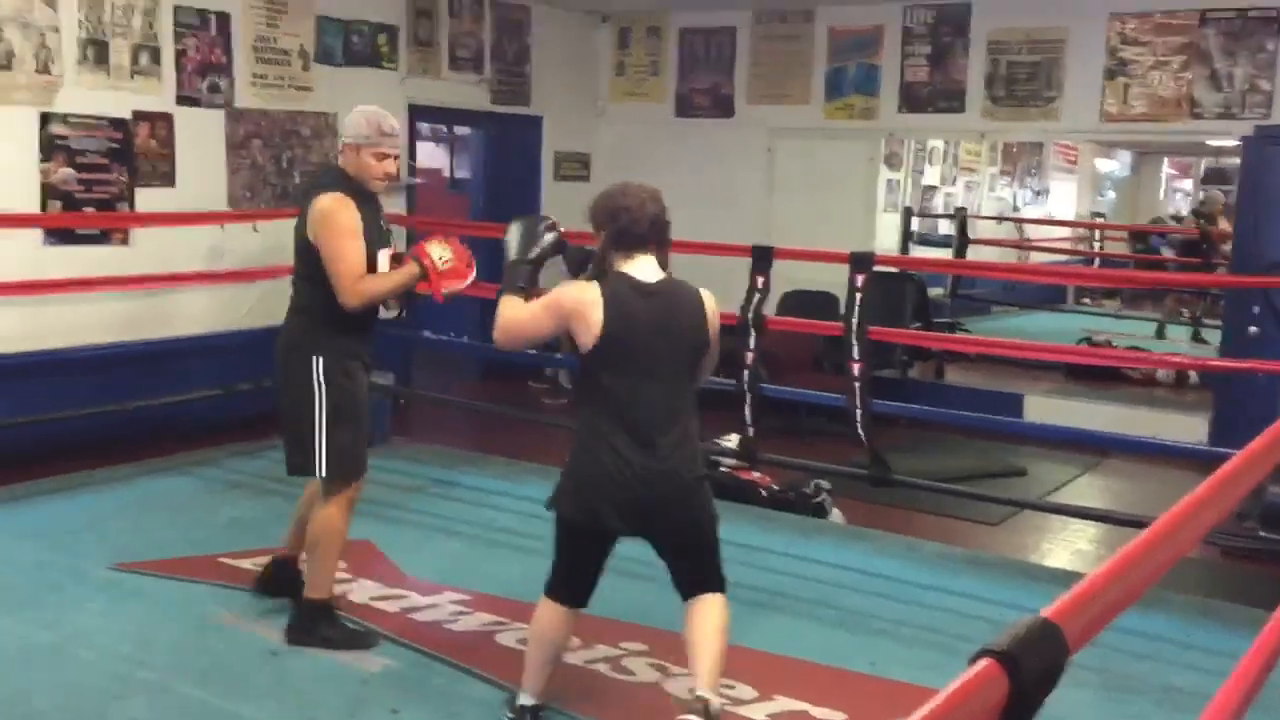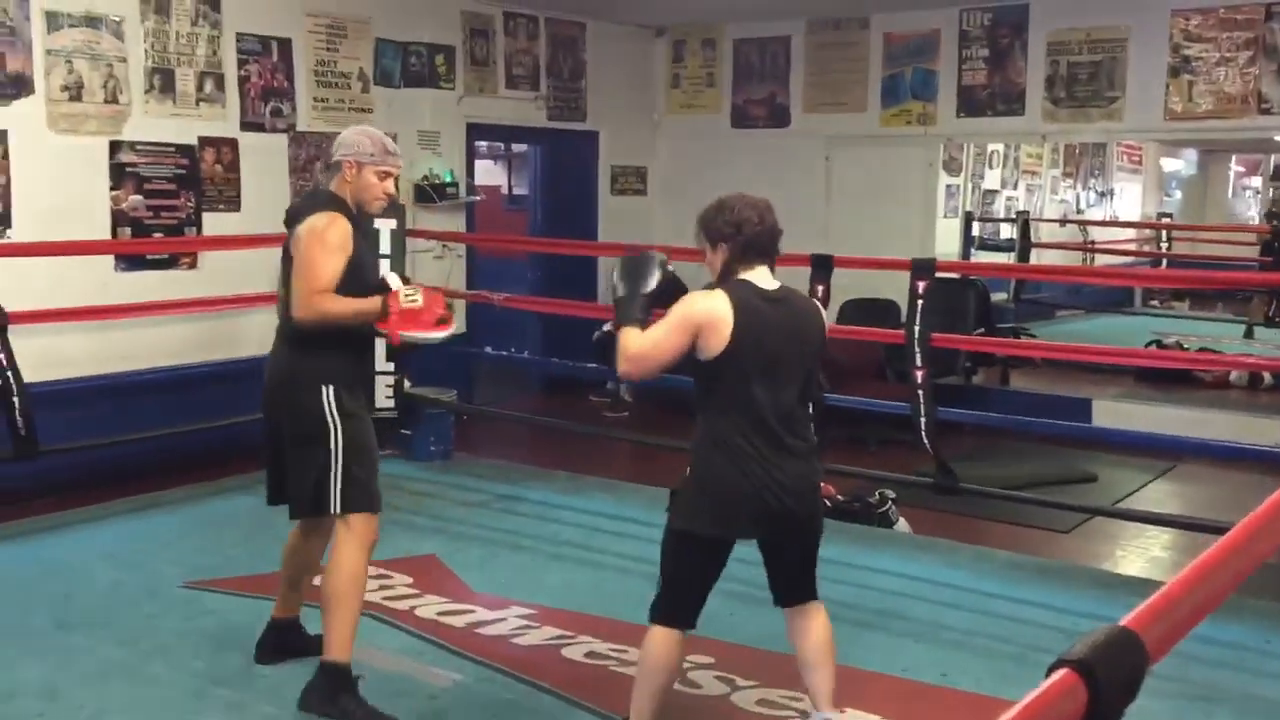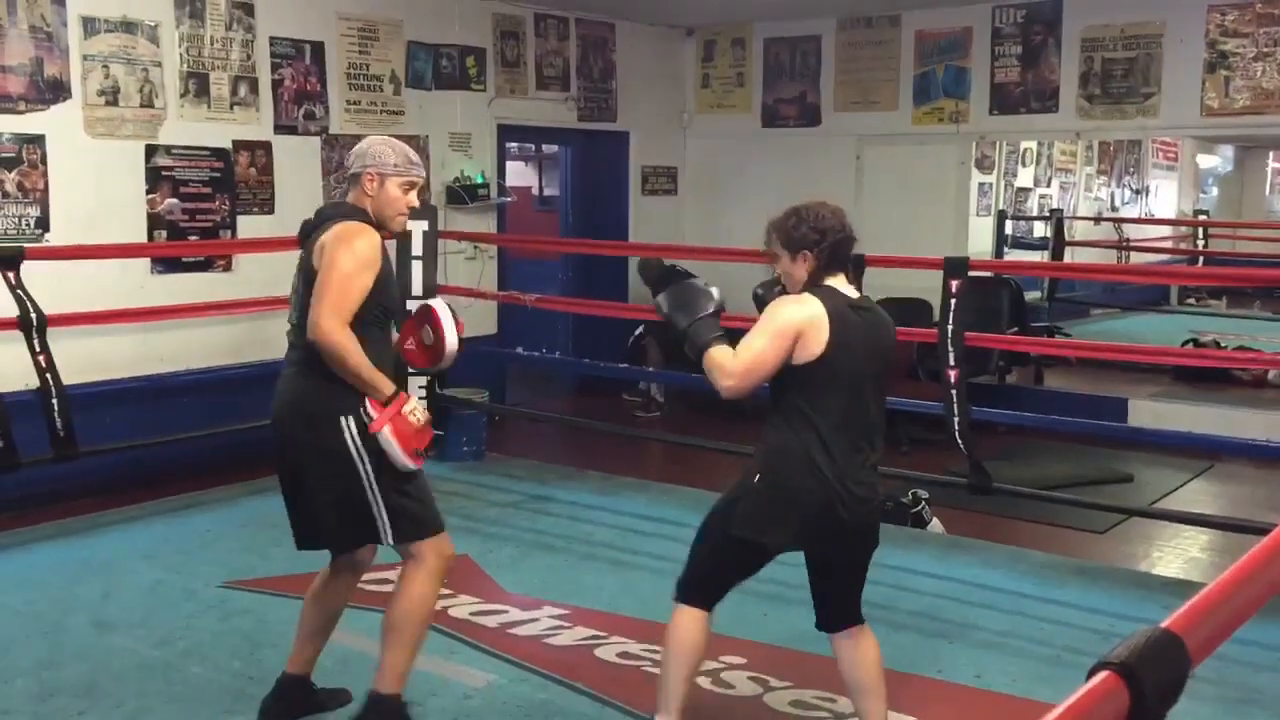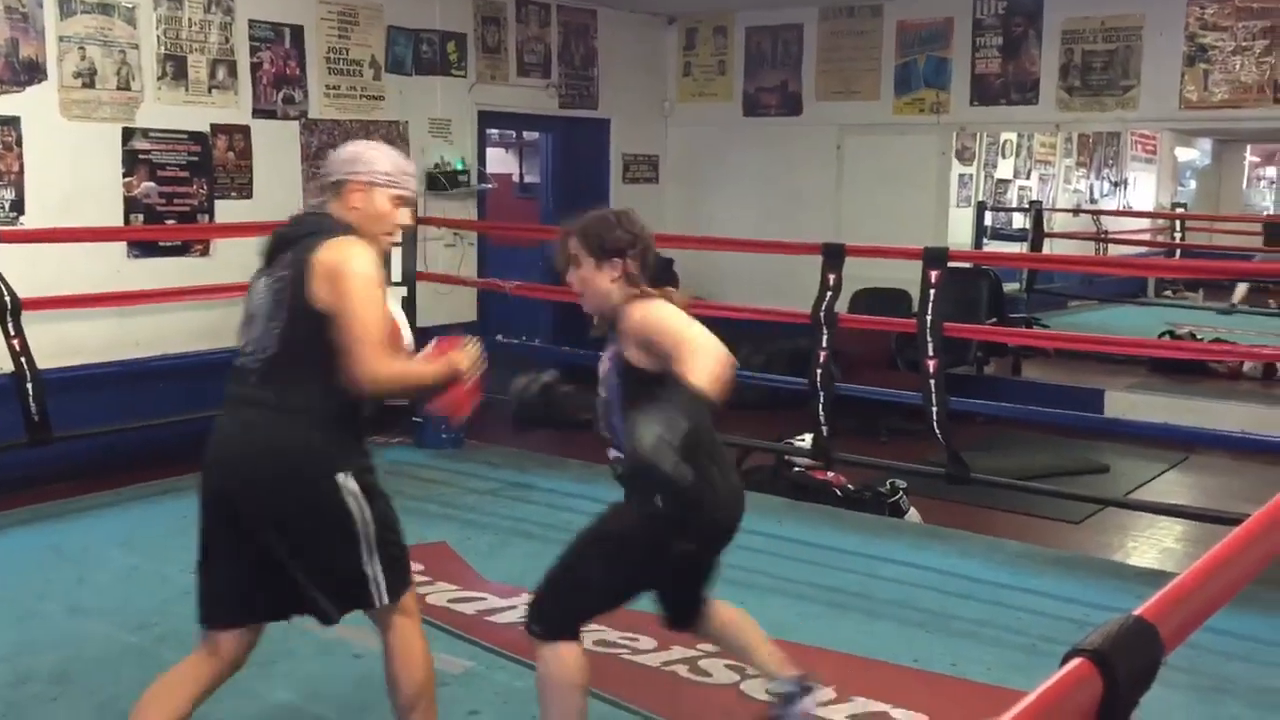
dt=0.7s
person 1, frame 1
left shoulder: (360, 199)
right shoulder: (334, 205)
right elbow: (353, 293)
left wrist: (405, 266)
right wrist: (418, 267)
left hip: (338, 353)
right hip: (322, 355)
left knee: (338, 474)
right knee: (342, 484)
left ankle: (286, 568)
right ankle: (313, 614)
person 1, frame 2
left shoulder: (341, 223)
right shoulder: (329, 223)
right elbow: (308, 307)
left wrist: (388, 307)
right wrist: (384, 304)
left hip: (304, 384)
right hip: (322, 387)
left knee: (317, 515)
right knee: (356, 524)
left ankle: (282, 630)
person 1, frame 3
left shoulder: (333, 234)
right shoulder: (357, 237)
right elbow: (328, 330)
left wrist: (401, 347)
right wrist: (387, 393)
left hip: (306, 411)
right hip: (333, 415)
left knee: (351, 556)
right knee: (429, 552)
person 1, frame 4
left shoulder: (288, 251)
right shoulder: (349, 256)
right elbow: (372, 374)
right wrist: (449, 367)
left hip: (236, 454)
right hip: (306, 460)
left knee: (222, 649)
right knee: (398, 610)
person 2, frame 1
left shoulder: (580, 299)
right shoulder: (702, 306)
left elbow: (505, 333)
left wrist: (520, 264)
left hip: (599, 477)
right hip: (677, 479)
left knee: (564, 593)
right knee: (704, 590)
person 2, frame 2
left shoulder: (708, 307)
right shoulder: (811, 312)
left elbow: (632, 364)
left wrist: (632, 300)
left hip: (719, 485)
right hip: (794, 484)
left knee: (671, 612)
right knee: (802, 601)
person 2, frame 3
left shoulder: (795, 312)
right shoulder: (880, 324)
left elbow: (732, 380)
left wrist: (699, 324)
left hip: (784, 489)
right hip: (853, 497)
left knee: (693, 596)
right knee: (845, 621)
person 2, frame 4
left shoulder: (643, 316)
right shoulder: (624, 327)
left elbow: (713, 361)
left wrist: (675, 419)
left hip: (671, 503)
right hip: (695, 498)
left knee: (550, 620)
right knee: (685, 608)
